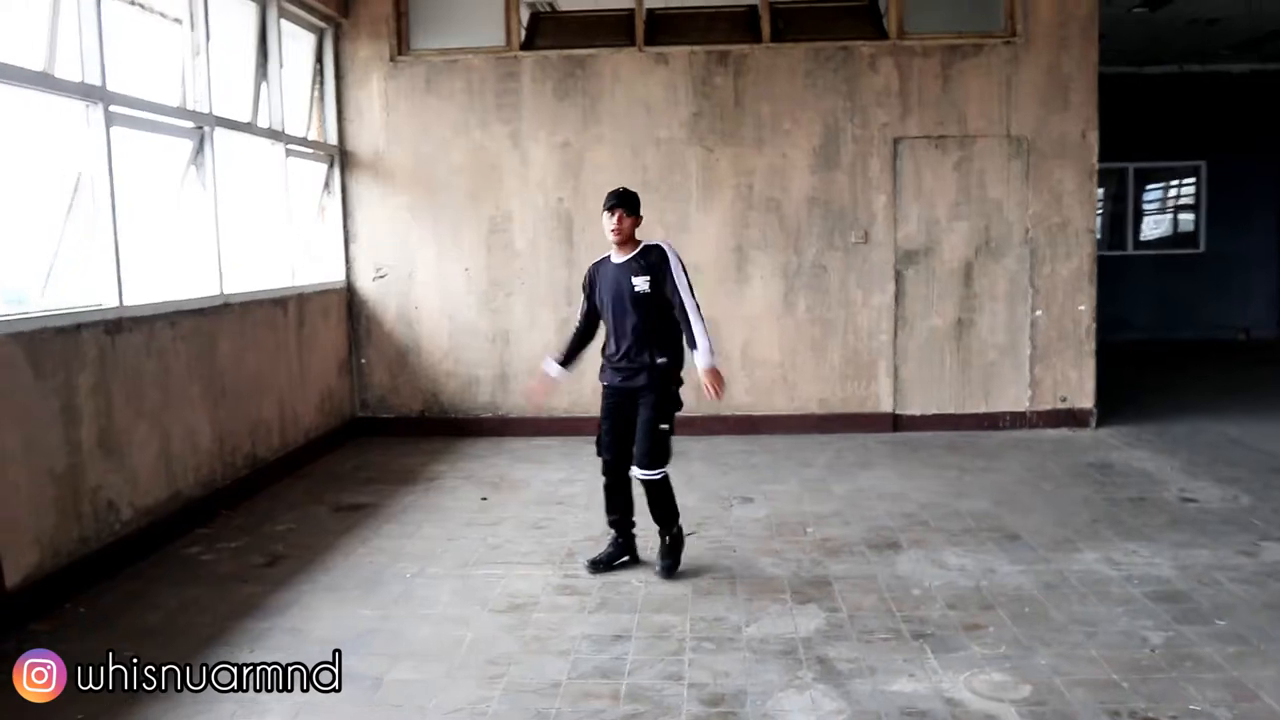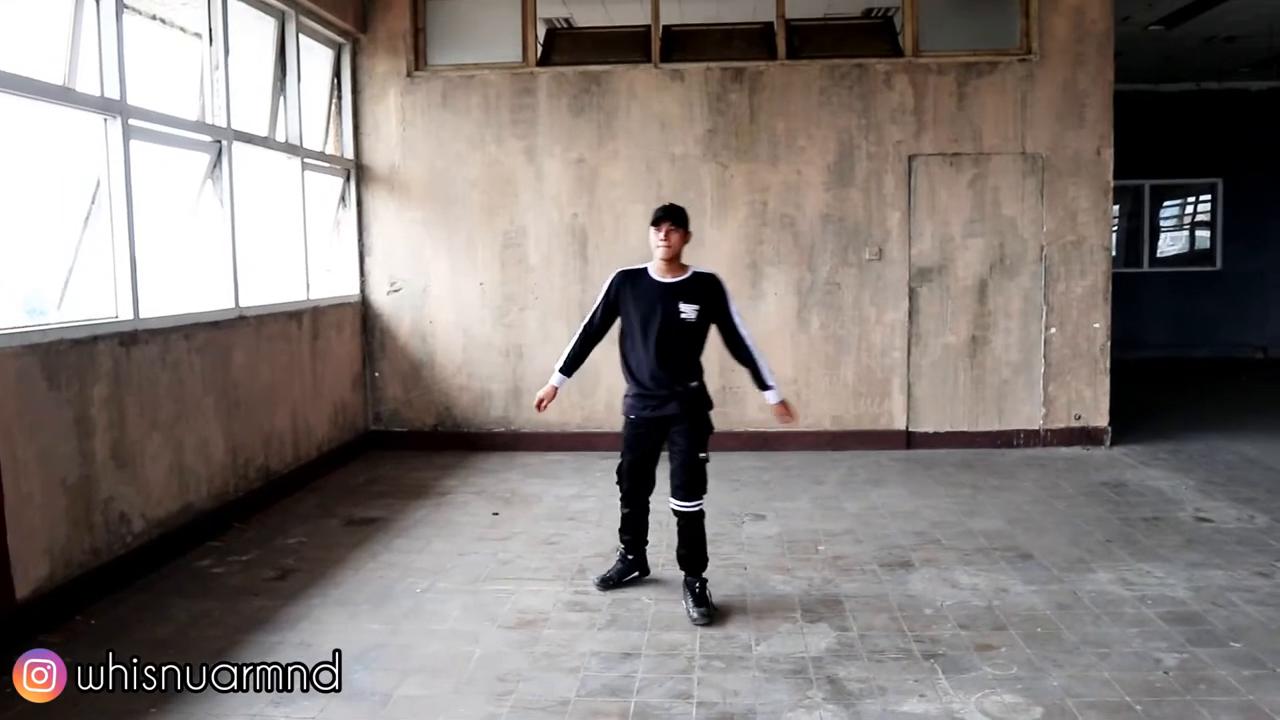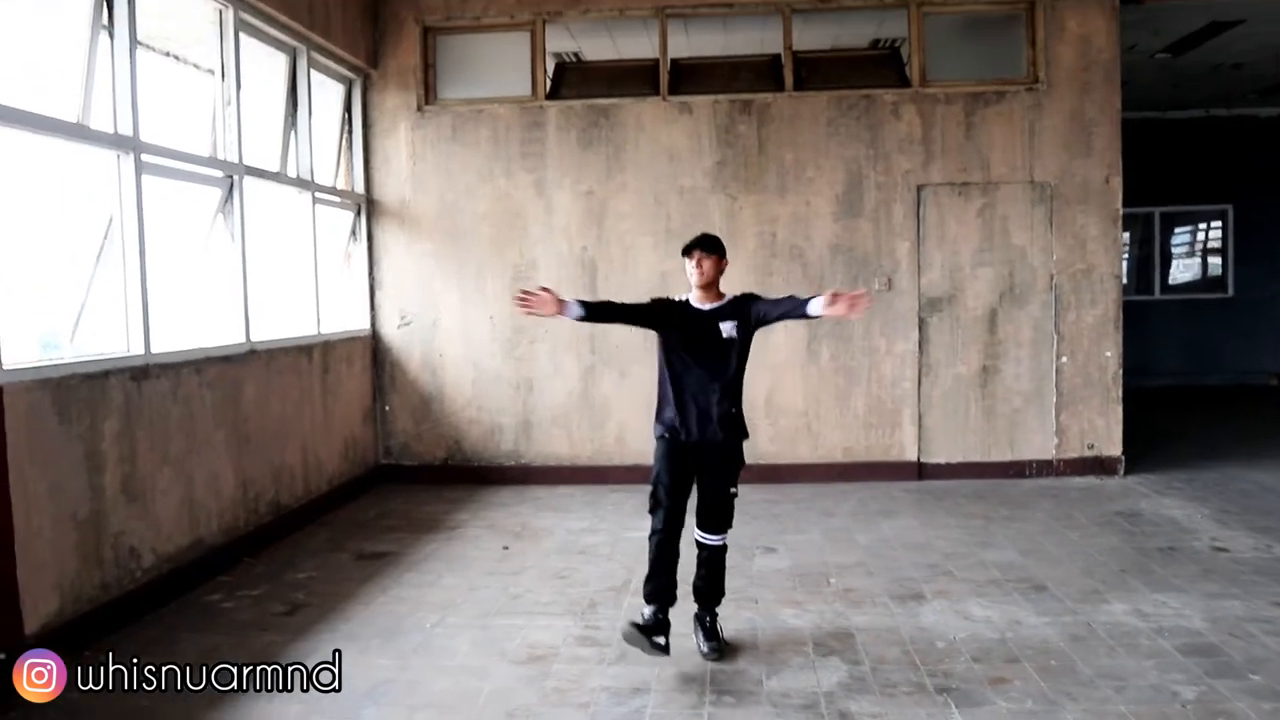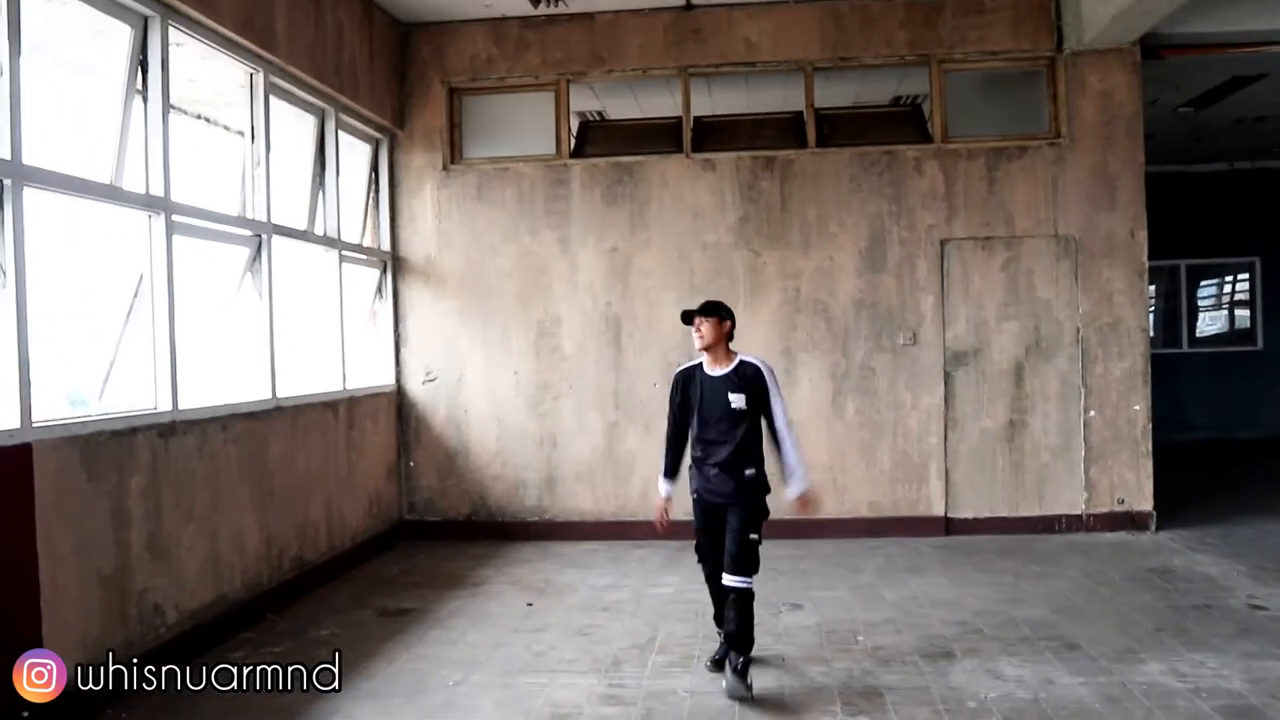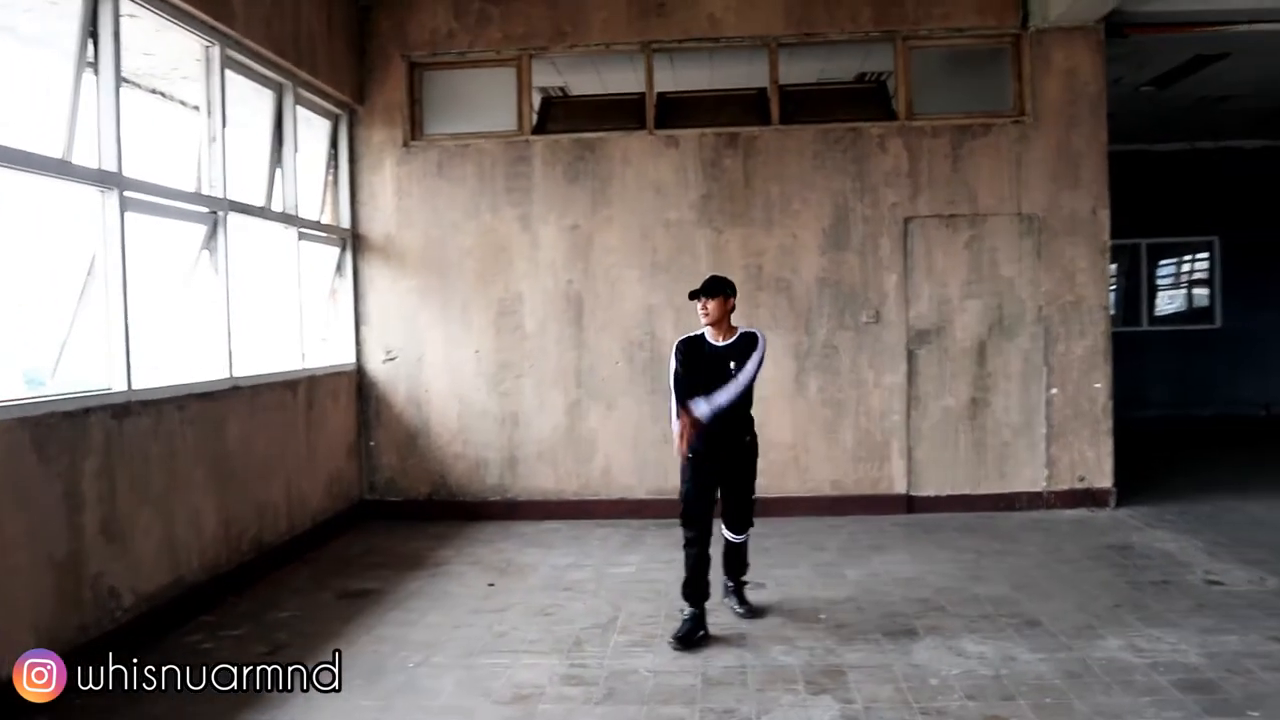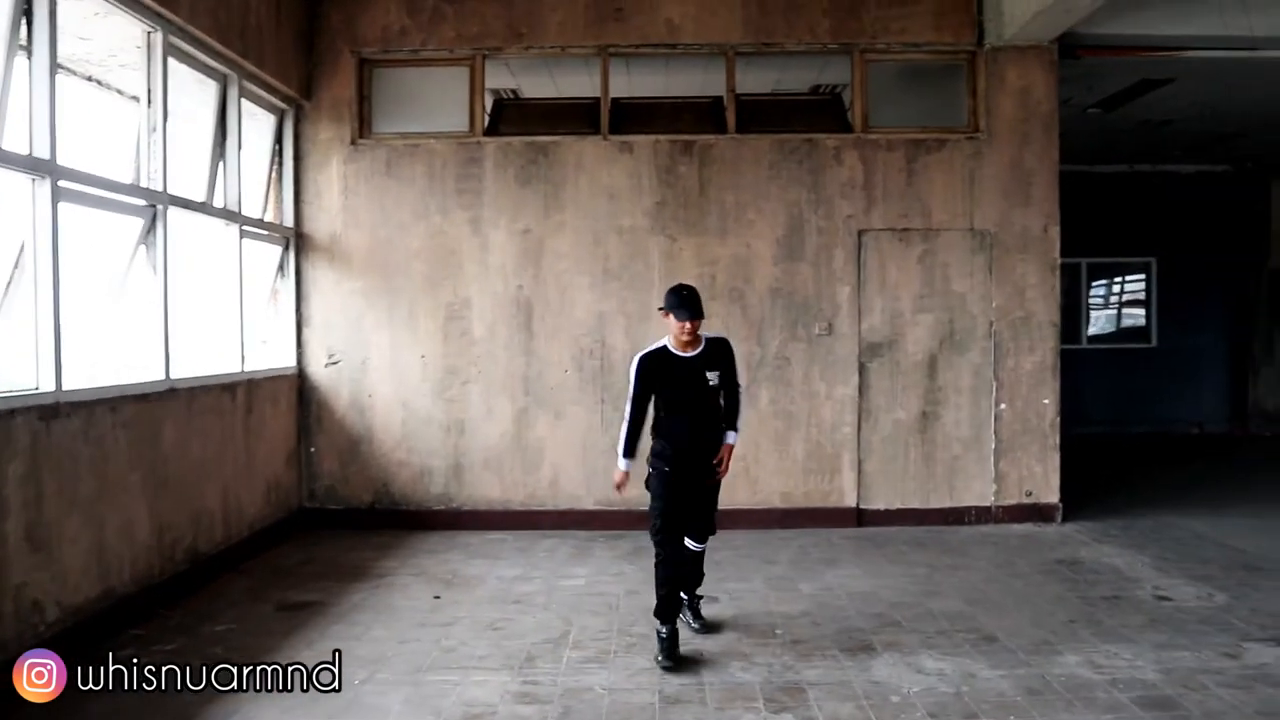
dt=0.7s
person 1, frame 1
left shoulder: (661, 257)
right shoulder: (597, 272)
left elbow: (687, 310)
right elbow: (585, 328)
left wrist: (705, 361)
right wrist: (554, 368)
left hip: (656, 377)
right hip: (615, 380)
left knee: (649, 464)
right knee: (613, 464)
left ankle: (671, 535)
right ankle: (622, 542)
person 1, frame 2
left shoulder: (707, 286)
right shoulder: (624, 282)
left elbow: (738, 339)
right elbow: (591, 330)
left wrist: (771, 392)
right wrist: (557, 379)
left hip: (687, 405)
right hip: (640, 404)
left knee: (687, 497)
right knee: (632, 490)
left ankle: (694, 580)
right ankle: (632, 558)
person 1, frame 3
left shoulder: (742, 309)
right shoulder: (669, 311)
left elbow: (776, 309)
right elbow: (628, 313)
left wrist: (819, 305)
right wrist: (569, 308)
left hip: (722, 436)
right hip: (674, 432)
left knee: (714, 530)
right knee: (664, 522)
left ankle: (707, 615)
right ankle: (656, 615)
person 1, frame 4
left shoulder: (755, 372)
right shoulder: (685, 378)
left elbow: (780, 428)
right elbow: (676, 435)
left wrist: (797, 483)
right wrist: (665, 488)
left hip: (744, 488)
right hip: (704, 490)
left knee: (737, 574)
right knee: (714, 571)
left ankle: (738, 660)
right ankle: (728, 638)
person 1, frame 5
left shoulder: (752, 342)
right shoulder: (686, 347)
left elbow: (738, 387)
right elbow: (677, 395)
left wrist: (698, 414)
right wrist: (679, 430)
left hip: (739, 449)
right hip: (700, 452)
left knee: (738, 526)
right knee: (696, 533)
left ankle: (734, 586)
right ankle: (695, 614)
person 1, frame 6
left shoulder: (719, 349)
right shoulder: (649, 361)
left elbow: (732, 395)
right elbow: (634, 413)
left wrist: (730, 441)
right wrist: (624, 461)
left hip: (707, 459)
right hip: (667, 462)
left knee: (698, 536)
right knee: (668, 545)
left ankle: (688, 599)
right ankle: (666, 628)
